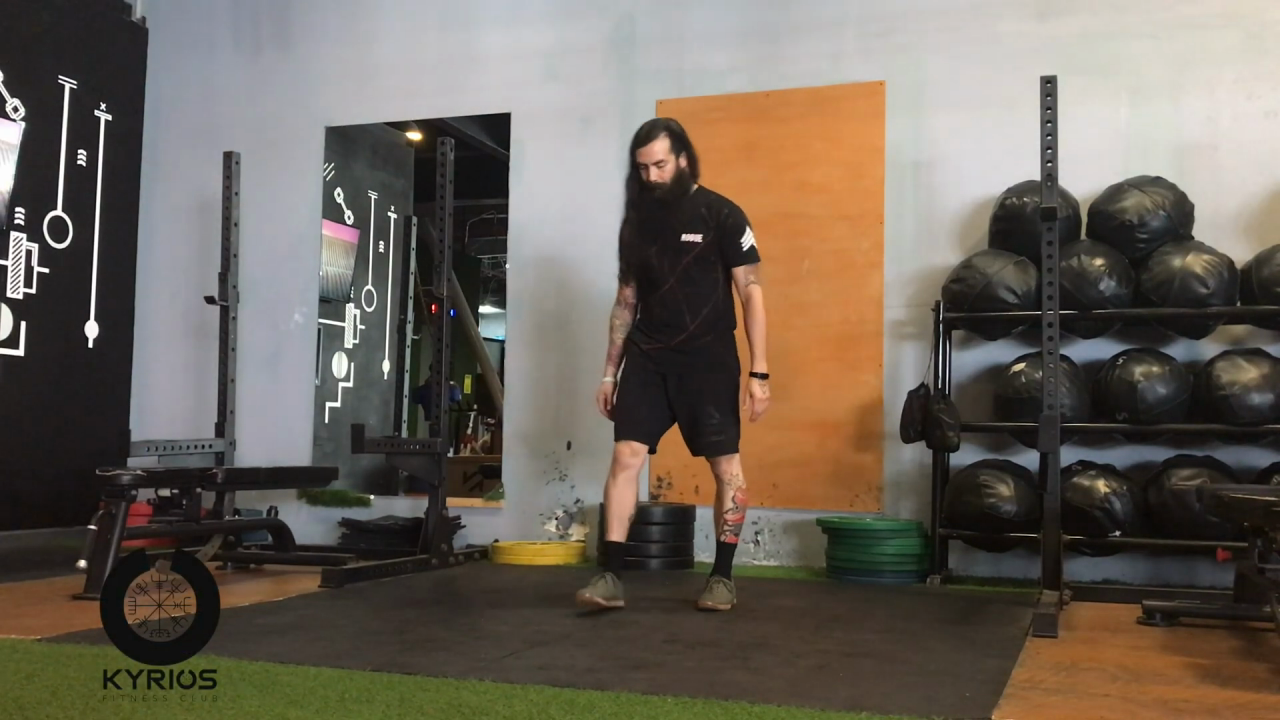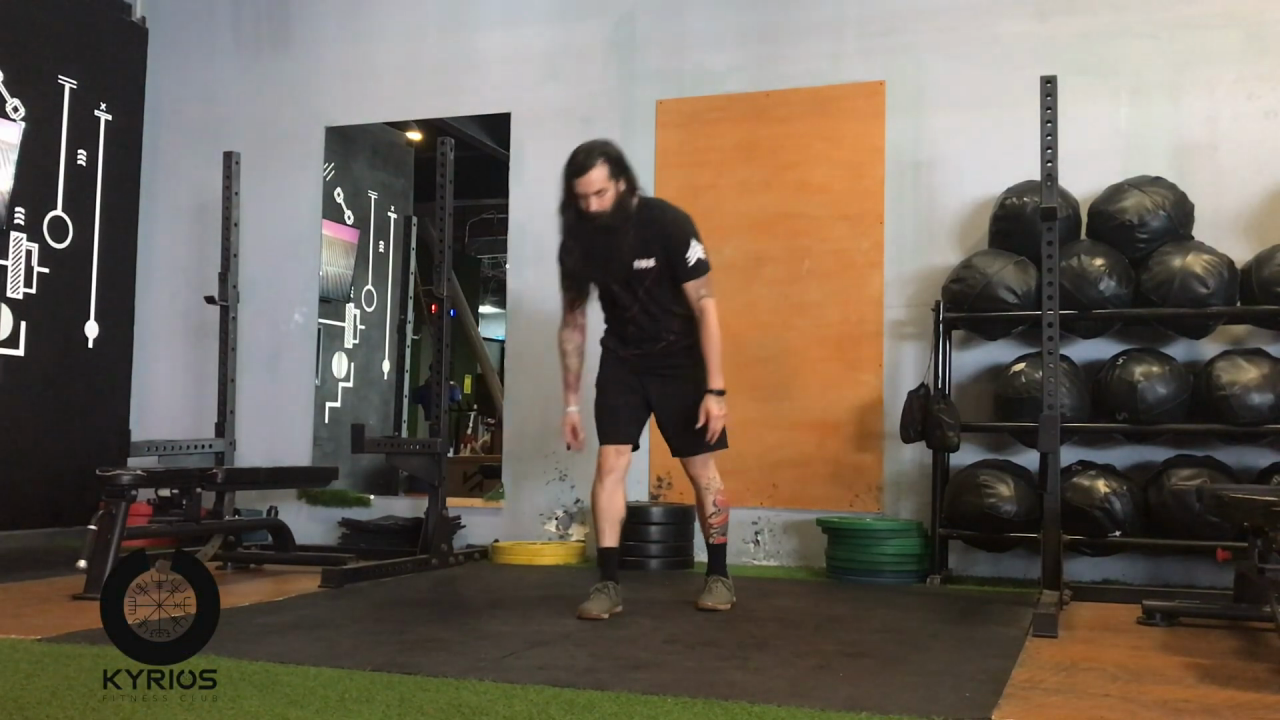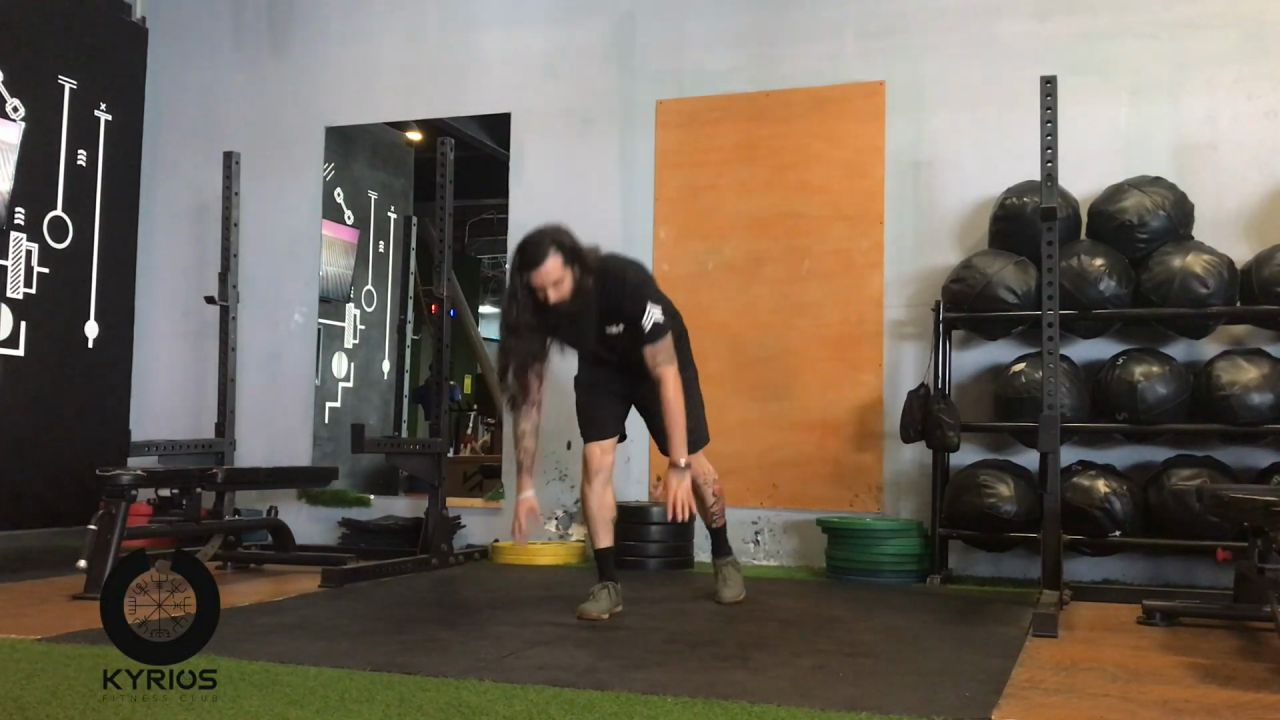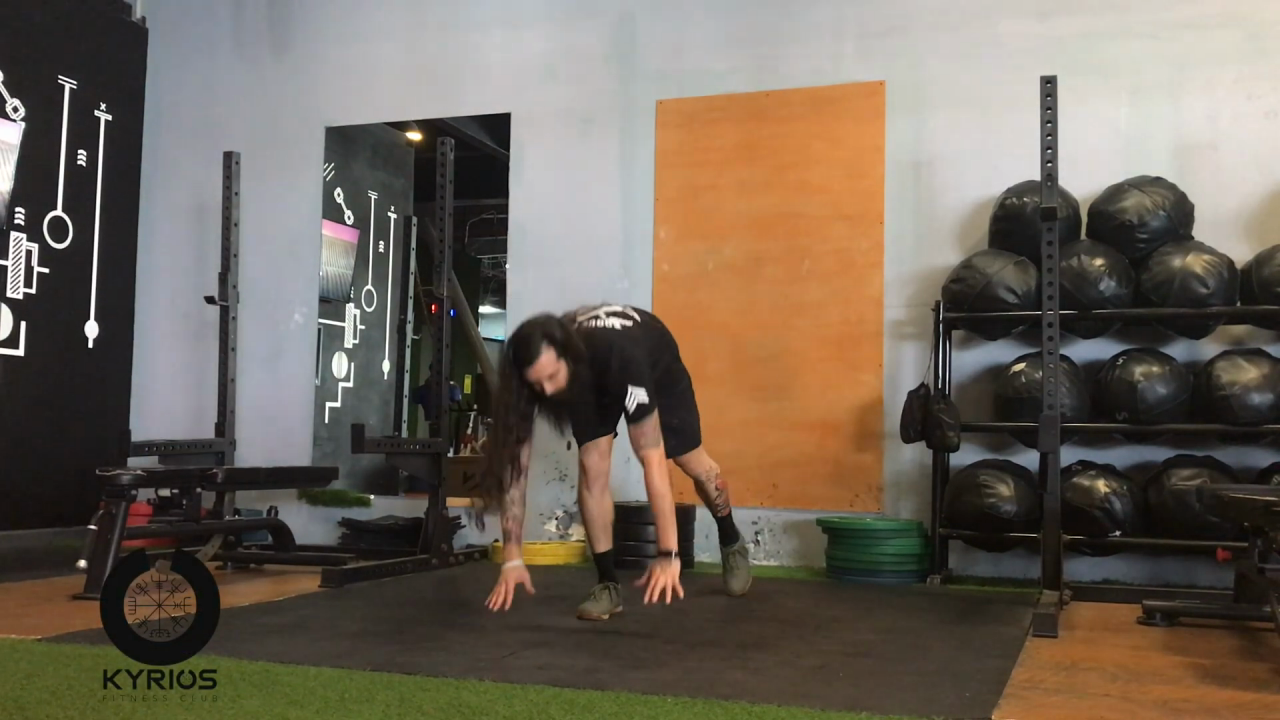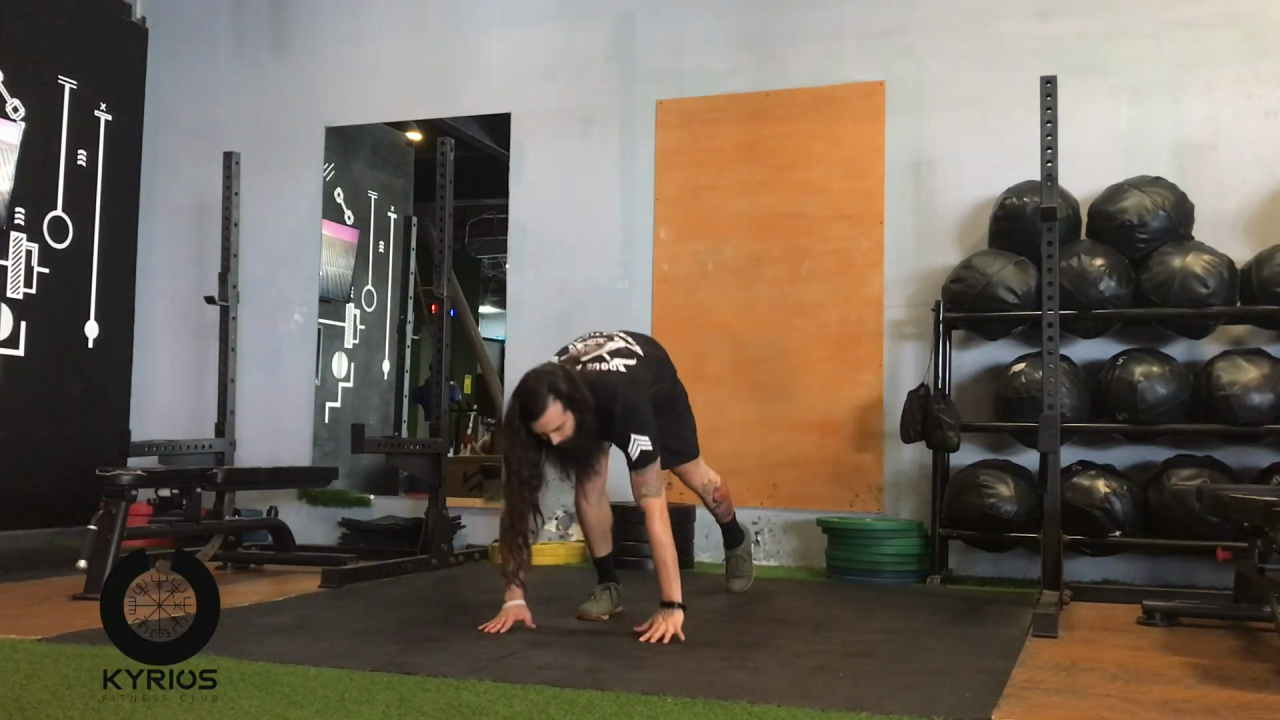
dt=0.3s
person 1, frame 1
left shoulder: (722, 216)
right shoulder: (637, 221)
left elbow: (751, 294)
right elbow: (626, 301)
left wrist: (758, 372)
right wrist: (610, 372)
left hip: (708, 362)
right hip: (647, 360)
left knee: (725, 465)
right knee: (625, 458)
left ankle: (722, 576)
right ankle: (612, 574)
person 1, frame 2
left shoulder: (668, 223)
right shoulder: (580, 238)
left elbow: (705, 308)
right elbow: (572, 322)
left wrist: (716, 389)
right wrist: (571, 401)
left hip: (681, 359)
right hip: (622, 362)
left knee: (701, 465)
right knee: (610, 464)
left ankle: (717, 575)
right ankle: (608, 582)
person 1, frame 3
left shoulder: (626, 283)
right shoulder: (537, 310)
left elbow: (666, 375)
right elbow: (528, 396)
left wrist: (679, 465)
right wrist: (525, 486)
left hip: (658, 365)
right hip: (600, 367)
left knee: (695, 463)
right knee: (596, 465)
left ankle: (724, 557)
right ankle: (607, 584)
person 1, frame 4
left shoulder: (621, 359)
right shoulder: (536, 373)
left elbow: (653, 460)
right elbow: (514, 465)
left wrist: (668, 555)
right wrist: (512, 559)
left hip: (655, 365)
right hip: (588, 376)
left knee: (692, 461)
right knee: (592, 468)
left ankle: (732, 543)
right ankle: (608, 583)
person 1, frame 5
left shoulder: (625, 405)
right shoulder: (539, 413)
left elbow: (653, 508)
right elbow: (518, 504)
left wrist: (672, 606)
right wrist: (514, 597)
left hip: (655, 381)
right hip: (589, 393)
left knee: (693, 473)
right knee: (588, 482)
left ankle: (736, 542)
right ankle: (608, 584)
